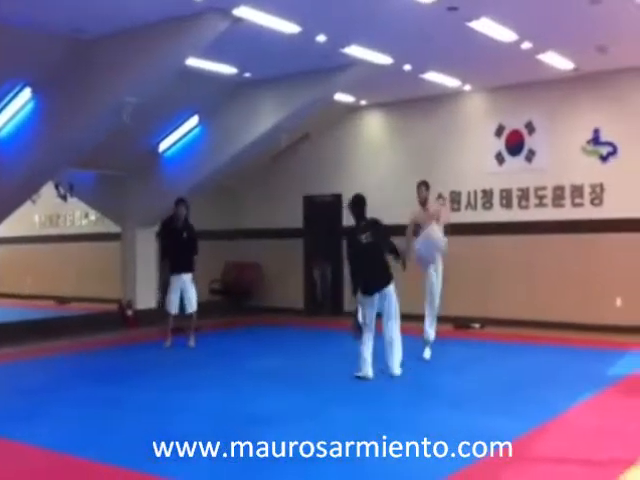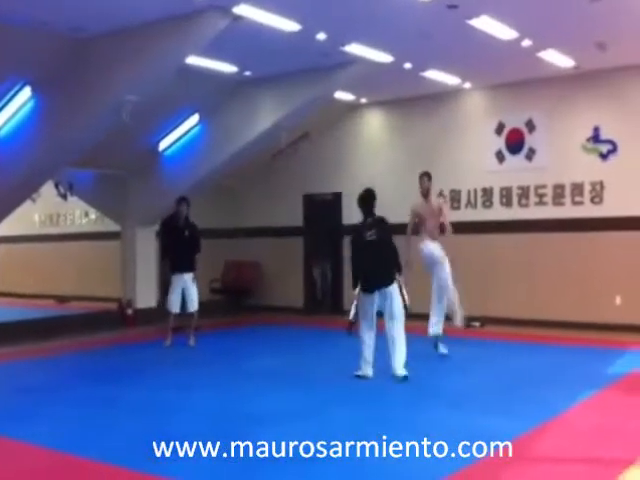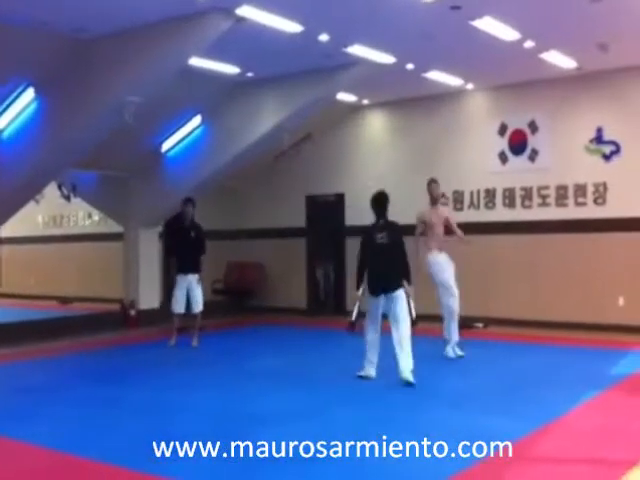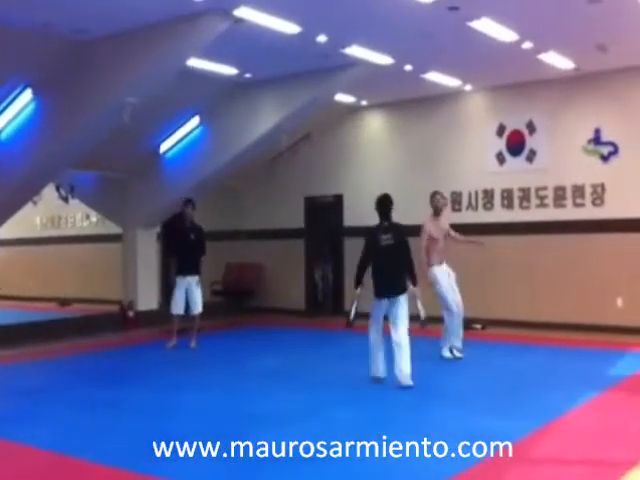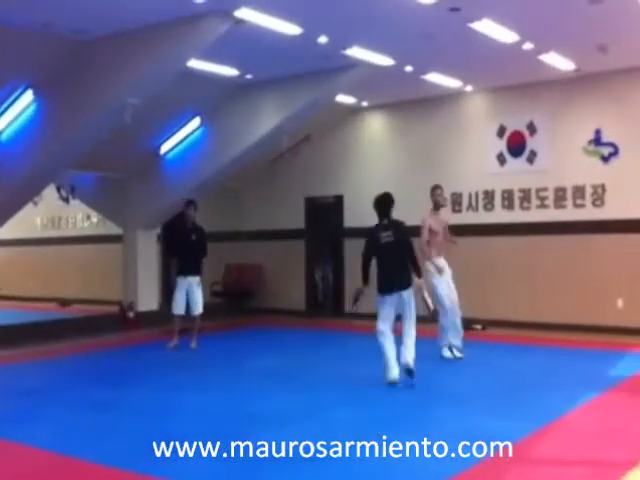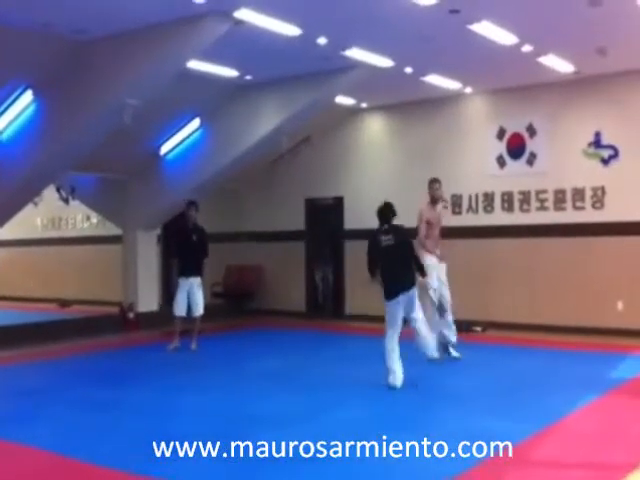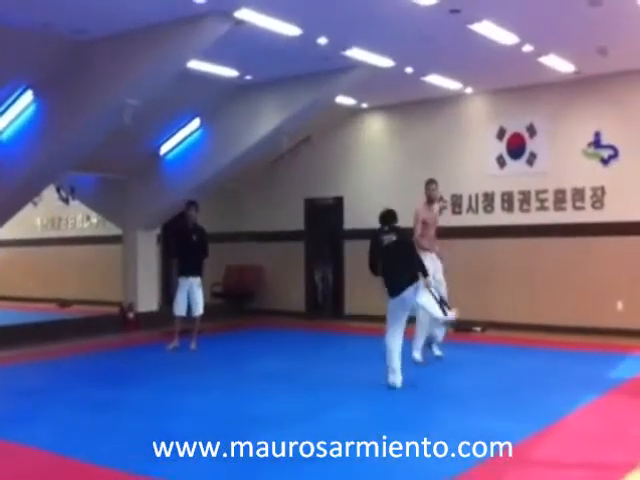
dt=0.1s
person 1, frame 1
left shoulder: (352, 236)
right shoulder: (376, 225)
left elbow: (353, 266)
right elbow: (389, 246)
left wrist: (356, 290)
right wrist: (400, 256)
left hip: (368, 288)
right hip: (386, 283)
left knee: (367, 330)
right knee: (391, 326)
left ankle: (366, 370)
right ankle: (395, 368)
person 1, frame 2
left shoulder: (358, 232)
right shoulder: (382, 223)
left elbow: (356, 262)
right elbow: (392, 250)
left wrist: (355, 286)
right wrist: (399, 272)
left hip: (369, 286)
right hip: (389, 282)
left knee: (367, 328)
right knee: (395, 325)
left ankle: (366, 369)
right ankle: (399, 369)
person 1, frame 3
left shoulder: (369, 233)
right shoulder: (394, 228)
left elbow: (363, 262)
right elbow: (402, 257)
left wrist: (359, 287)
right wrist: (408, 282)
left hip: (376, 288)
right hip: (396, 287)
left knee: (372, 330)
right knee: (402, 329)
left ankle: (369, 369)
right ankle: (406, 373)
person 1, frame 4
left shoulder: (373, 234)
right shoulder: (399, 230)
left elbow: (364, 262)
right elbow: (407, 258)
left wrist: (358, 285)
right wrist: (414, 283)
left hip: (381, 291)
right hip: (399, 289)
left knee: (375, 330)
right knee: (400, 332)
left ankle: (378, 371)
right ankle: (404, 376)
person 1, frame 5
left shoulder: (372, 233)
right shoulder: (400, 227)
left elbow: (366, 259)
right elbow: (409, 253)
left wrist: (364, 283)
right wrist: (418, 275)
left hip: (385, 288)
right hip: (404, 284)
left knee: (384, 328)
right knee: (408, 325)
left ankle: (392, 372)
right ankle: (407, 359)
person 1, frame 6
left shoulder: (374, 238)
right shoulder: (400, 232)
left elbow: (372, 266)
right elbow: (413, 256)
left wrist: (377, 276)
right wrist: (423, 275)
left hip: (391, 292)
right hip: (408, 287)
left knee: (392, 336)
right knee: (417, 320)
left ankle: (395, 378)
right ankle: (431, 350)
person 1, frame 7
left shoulder: (375, 240)
right shoulder: (401, 233)
left elbow: (374, 268)
right elbow: (414, 255)
right wrist: (425, 275)
left hip: (396, 292)
right hip: (413, 283)
left knee: (393, 335)
left ankle: (394, 378)
person 2, frame 1
left shoulder: (438, 210)
right shoulder: (415, 217)
left elbow: (440, 225)
right elbow: (408, 238)
right wrist: (406, 250)
left hip: (435, 256)
right hip: (422, 250)
left knee: (433, 299)
left ankle: (428, 342)
person 2, frame 2
left shoulder: (439, 203)
right shoulder: (416, 208)
left elbow: (447, 226)
right elbow: (409, 231)
left wrist: (445, 224)
right wrist: (408, 255)
left hip: (439, 247)
right hip: (426, 248)
left knee: (440, 292)
right knee: (443, 267)
left ankle: (436, 333)
right ankle: (455, 309)
person 2, frame 3
left shoulder: (445, 211)
right shoulder: (424, 213)
left elbow: (454, 229)
right elbow: (418, 237)
left wrist: (460, 235)
right wrist: (418, 260)
left hip: (443, 257)
right hip: (432, 257)
left knee: (452, 297)
right knee: (450, 296)
left ankle: (450, 342)
right ankle: (451, 342)
person 2, frame 4
left shoulder: (443, 223)
right shoulder: (427, 226)
left elbow: (454, 236)
right elbow: (422, 251)
left wrist: (472, 240)
right wrist: (428, 273)
left hip: (445, 268)
right hip: (435, 270)
left knee: (457, 307)
right knee: (452, 308)
left ankle: (451, 345)
right ankle: (447, 346)
person 2, frame 5
left shoulder: (443, 218)
right shoulder: (427, 219)
right elbow: (423, 245)
right wrist: (434, 264)
left hip: (443, 263)
right hip: (432, 265)
left knee: (453, 303)
right knee: (445, 305)
left ankle: (453, 344)
right ankle: (445, 345)
person 2, frame 6
left shoulder: (440, 210)
right shoulder: (424, 211)
right elbow: (420, 238)
right wrist: (434, 253)
left hip: (438, 257)
right hip: (428, 257)
left knee: (445, 299)
right knee: (432, 301)
left ankle: (447, 341)
right ankle: (435, 342)
person 2, frame 7
left shoulder: (437, 210)
right shoulder: (420, 212)
right elbow: (416, 239)
right wrist: (431, 248)
left hip: (435, 258)
right hip: (424, 258)
left knee: (441, 299)
left ankle: (435, 341)
right ankle: (417, 349)
person 3, frame 1
left shoulder: (190, 229)
right shoulder: (168, 229)
left elbow: (194, 253)
right elbow: (166, 254)
left wrist: (193, 271)
right wrist: (168, 272)
left hip: (187, 274)
right hip: (174, 274)
left knee: (192, 307)
right knee: (171, 308)
left ankle: (192, 337)
right ankle: (169, 338)
person 3, frame 2
left shoulder: (192, 227)
right shoulder: (170, 228)
left elbow: (196, 251)
right elbow: (167, 253)
left wrist: (194, 270)
right wrist: (170, 270)
left hip: (189, 273)
right hip: (176, 273)
left knee: (193, 306)
right knee: (172, 307)
left ankle: (192, 336)
right ankle: (169, 336)
person 3, frame 3
left shoulder: (197, 229)
right shoulder: (176, 229)
left elbow: (202, 253)
right elbow: (173, 253)
left wrist: (200, 272)
right wrist: (176, 270)
left hip: (194, 273)
right hip: (181, 274)
left knee: (197, 307)
right knee: (176, 307)
left ankle: (195, 337)
right ankle: (174, 336)
person 3, frame 4
left shoulder: (198, 230)
right shoulder: (176, 230)
left elbow: (202, 254)
right elbow: (173, 254)
left wrist: (199, 273)
right wrist: (176, 271)
left hip: (194, 275)
right hip: (180, 275)
left knee: (196, 309)
right knee: (176, 308)
left ankle: (194, 338)
right ankle: (174, 338)
person 3, frame 5
left shoulder: (199, 231)
right shoulder: (178, 230)
left elbow: (203, 255)
right elbow: (175, 254)
left wrist: (200, 274)
right wrist: (177, 271)
left hip: (195, 276)
right hip: (181, 276)
left knee: (197, 309)
right knee: (177, 309)
left ankle: (194, 339)
right ankle: (175, 338)
person 3, frame 6
left shoulder: (200, 232)
right shoulder: (180, 231)
left elbow: (204, 255)
right elbow: (177, 255)
left wrist: (201, 275)
right wrist: (179, 272)
left hip: (196, 277)
right hip: (183, 277)
left knee: (197, 310)
right knee: (178, 310)
left ankle: (194, 340)
right ankle: (176, 339)
person 3, frame 7
left shoulder: (200, 232)
right shoulder: (180, 231)
left elbow: (204, 255)
right elbow: (176, 255)
left wrist: (201, 274)
right wrist: (178, 273)
left hip: (195, 276)
right hip: (182, 276)
left knee: (197, 311)
right knee: (178, 310)
left ankle: (194, 340)
right ankle: (176, 339)
